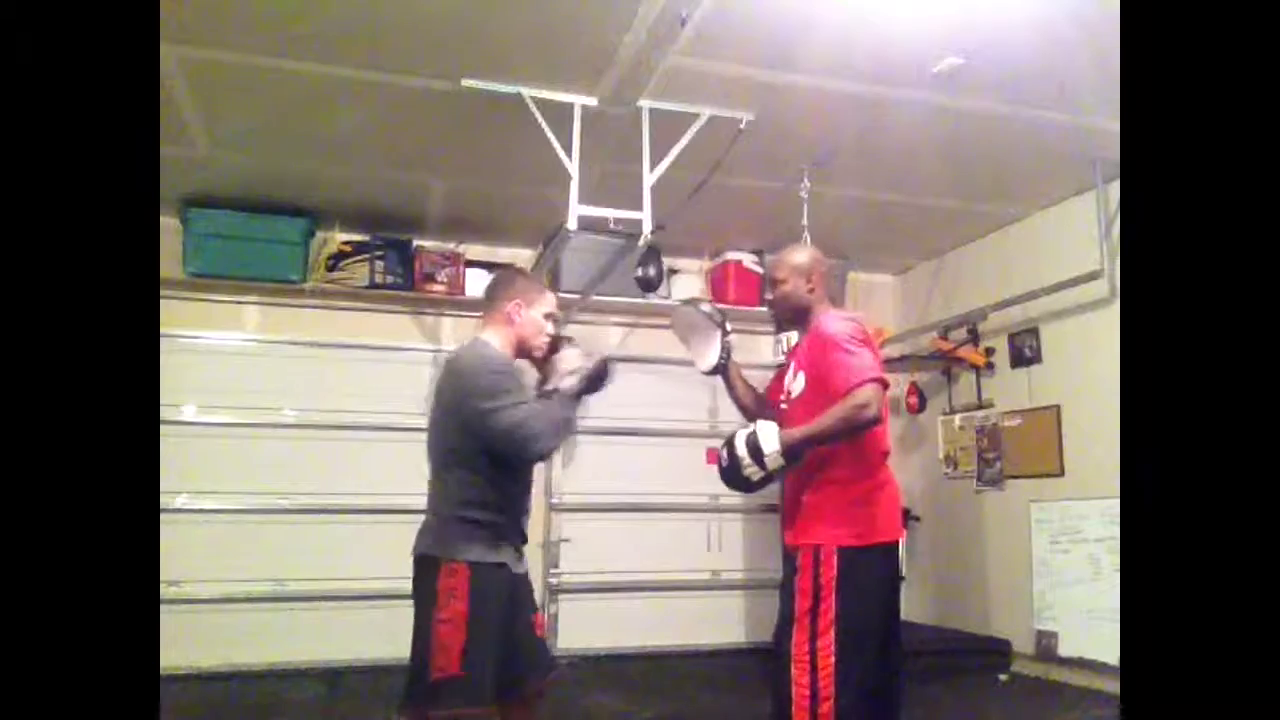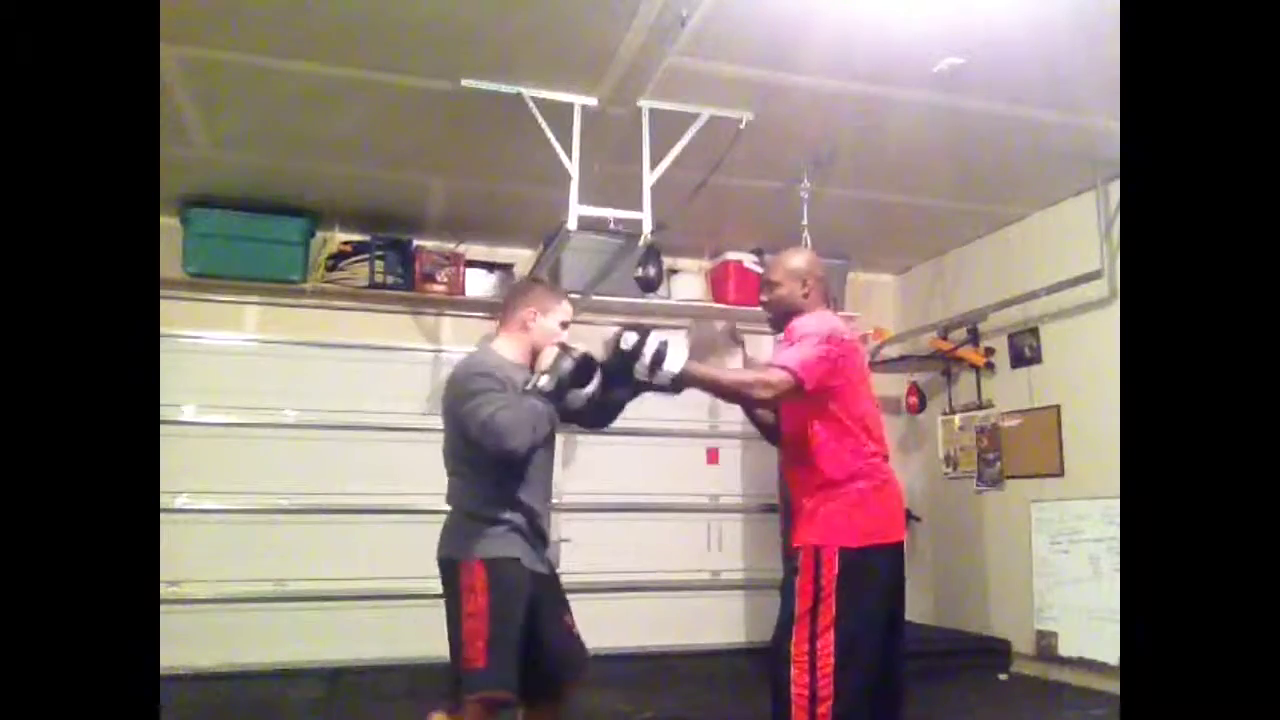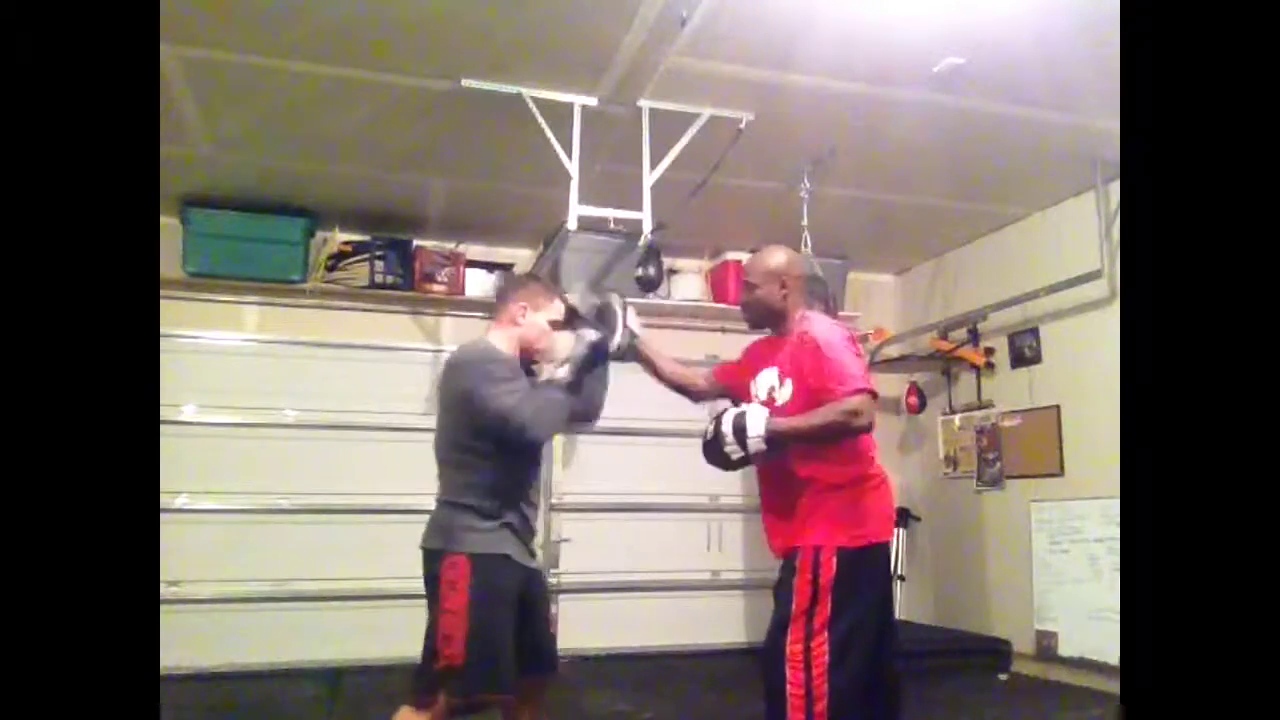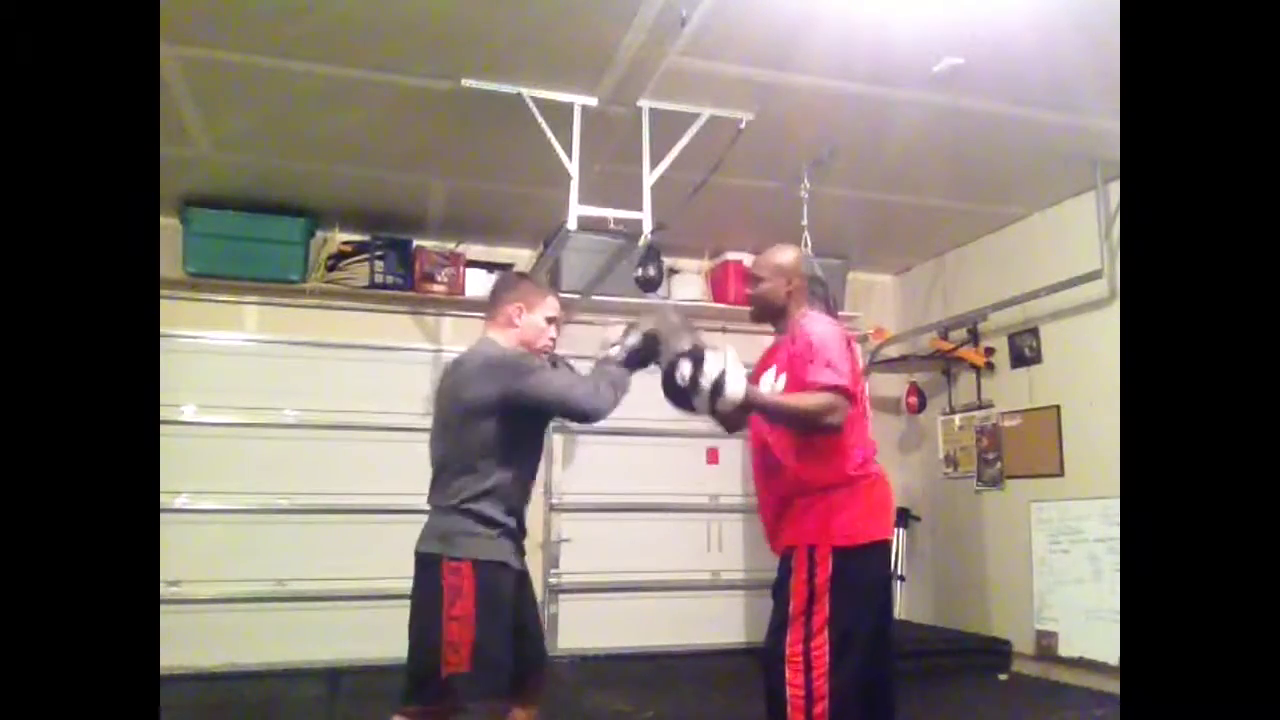
dt=0.5s
person 1, frame 1
left shoulder: (836, 331)
right shoulder: (803, 349)
left elbow: (868, 406)
right elbow: (767, 415)
left wrist: (785, 442)
right wrist: (725, 365)
left hip: (840, 529)
right hip: (846, 527)
left knee: (813, 666)
right knee: (864, 666)
person 1, frame 2
left shoulder: (817, 330)
right shoulder: (818, 337)
left elbow: (768, 387)
right elbow: (783, 430)
left wrist: (682, 368)
right wrist: (707, 379)
left hip: (839, 527)
right hip: (869, 526)
left knee: (811, 663)
right knee: (864, 666)
person 1, frame 3
left shoulder: (822, 337)
right shoulder: (764, 352)
left elbow: (858, 412)
right elbow: (699, 385)
left wrist: (767, 429)
right wrist: (634, 337)
left hip: (836, 525)
right hip: (833, 528)
left knee: (803, 663)
right knee: (858, 664)
person 1, frame 4
left shoulder: (817, 333)
right shoulder: (779, 350)
left elbow: (831, 412)
right elbow: (746, 421)
left wrist: (745, 395)
right wrist: (698, 375)
left hip: (832, 522)
right hip: (836, 525)
left knee: (802, 661)
right knee: (854, 662)
person 2, frame 1
left shoulder: (491, 370)
right shoulder: (483, 368)
left elbow: (523, 442)
right elbow: (535, 440)
left wrist: (558, 382)
right wrist: (568, 382)
left hip: (498, 556)
right hip: (463, 558)
left knee: (521, 683)
person 2, frame 2
left shoulder: (528, 377)
right shoulder: (478, 373)
left elbow: (591, 412)
right elbow: (509, 437)
left wrist: (627, 375)
right wrist: (549, 384)
left hip: (528, 553)
right hip: (484, 553)
left knee: (552, 681)
person 2, frame 3
left shoulder: (522, 371)
right shoulder: (477, 362)
left elbow: (585, 411)
right elbow: (532, 426)
left wrist: (587, 350)
right wrist: (564, 371)
left hip: (516, 551)
right hip: (472, 550)
left knee: (529, 681)
person 2, frame 4
left shoulder: (504, 370)
right shoulder: (498, 364)
right elbow: (587, 402)
left wrist: (556, 376)
right wrist: (622, 358)
left hip: (498, 552)
right hip: (466, 554)
left knee: (526, 682)
